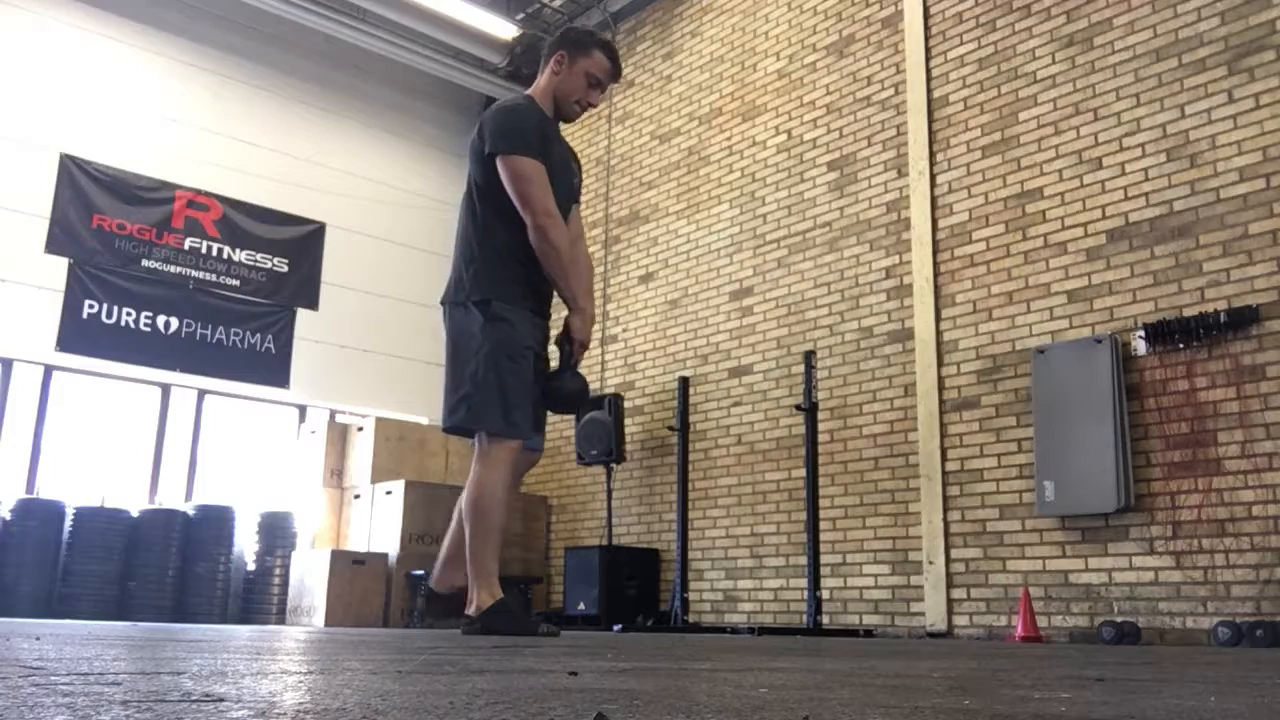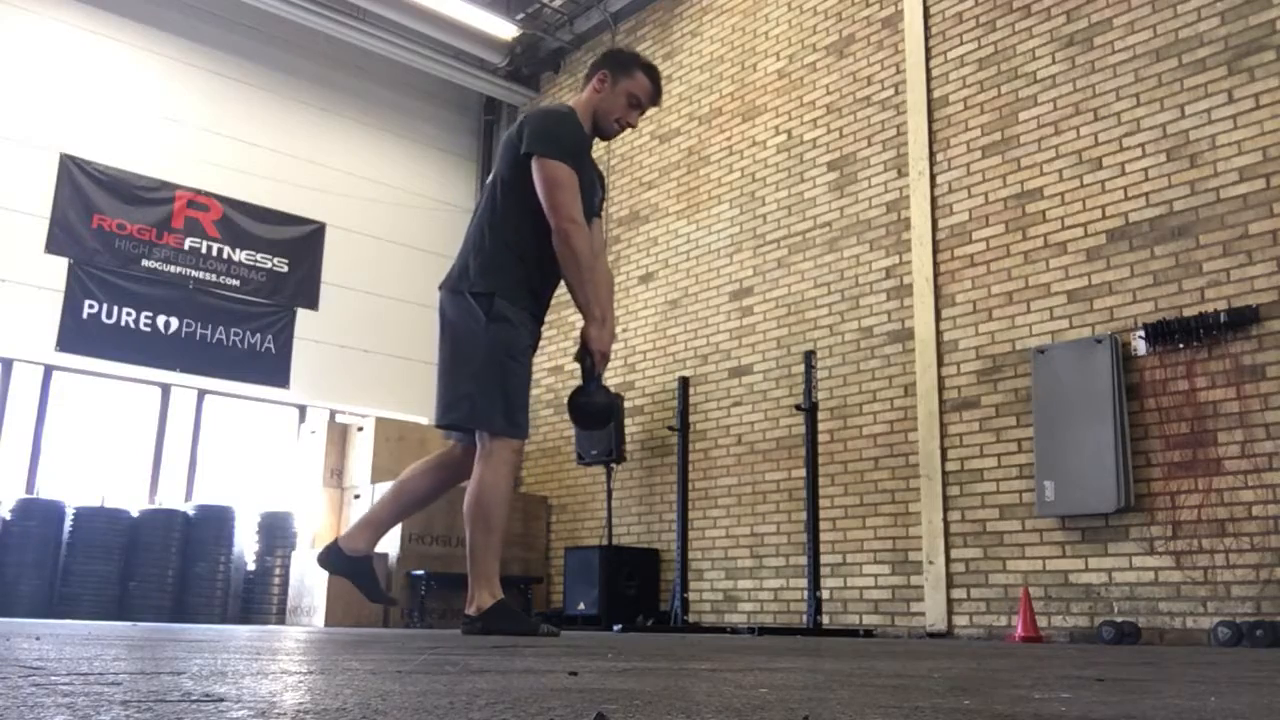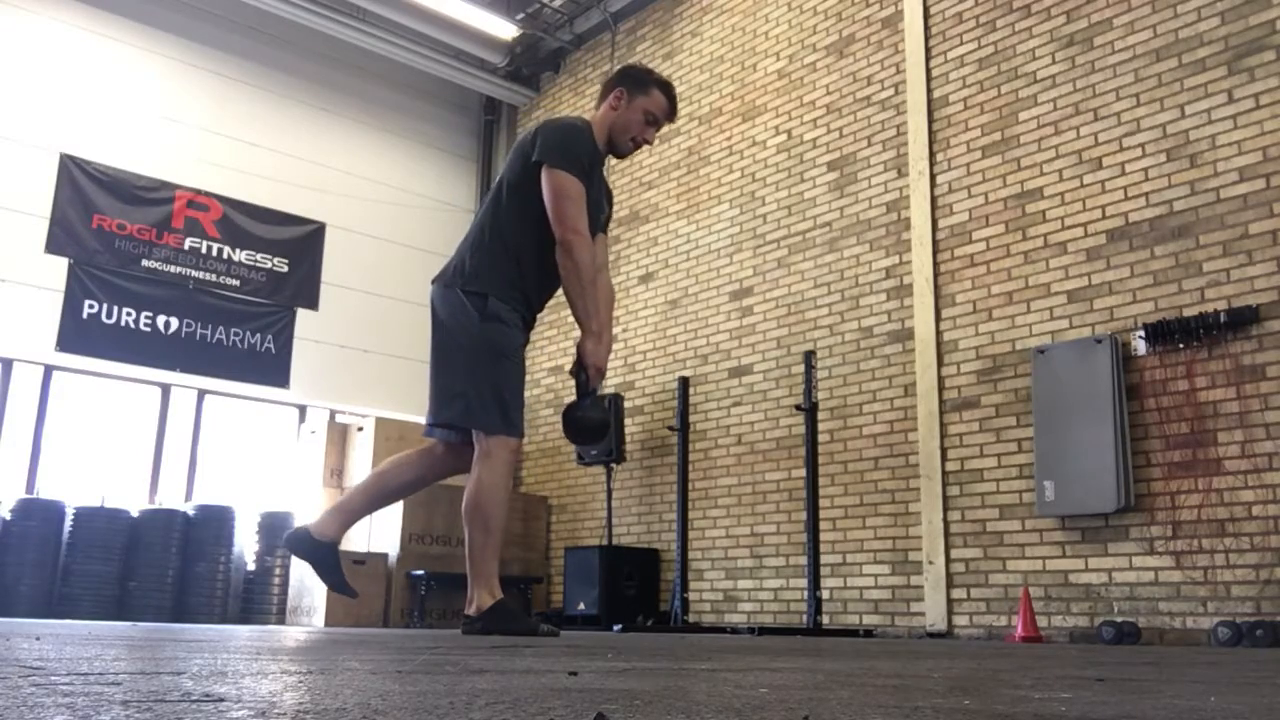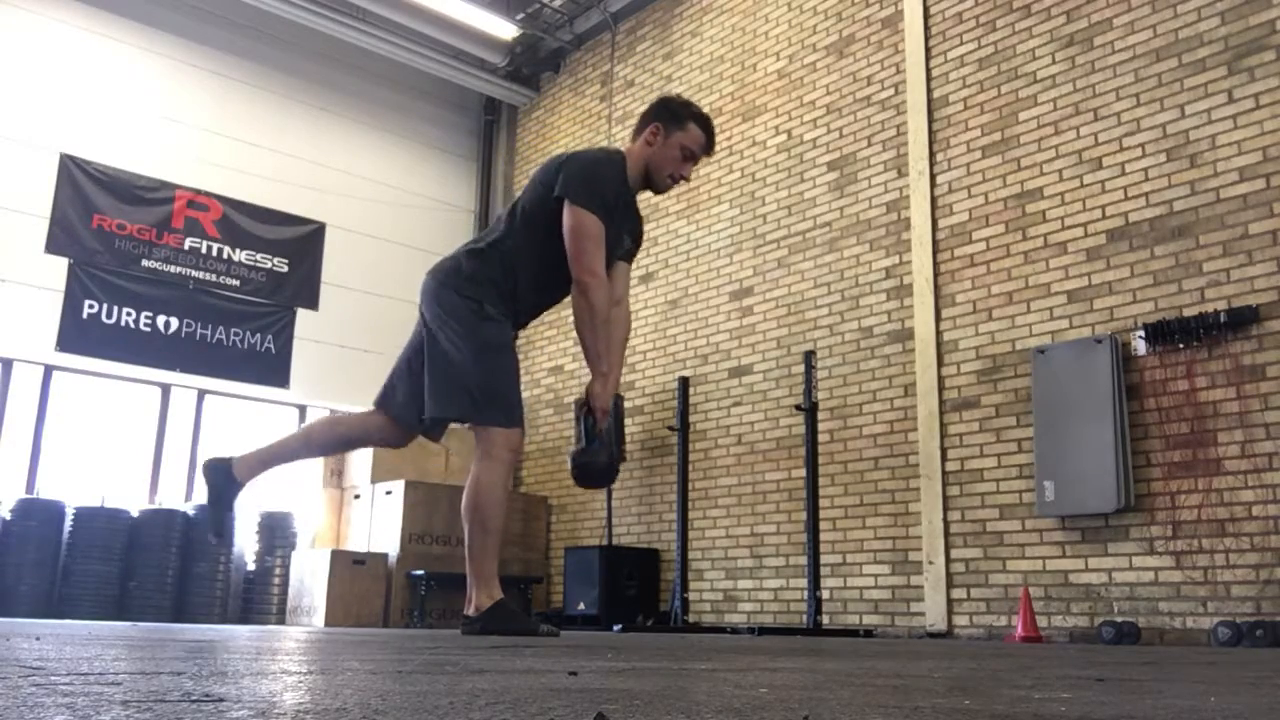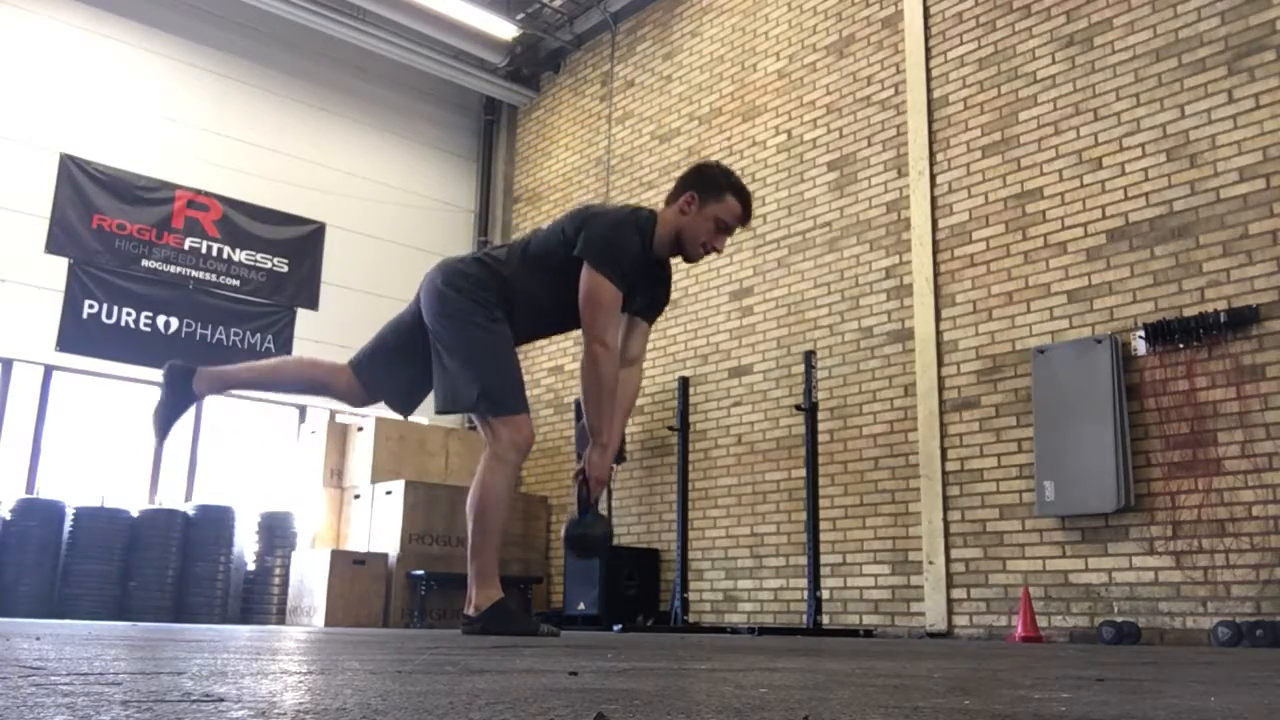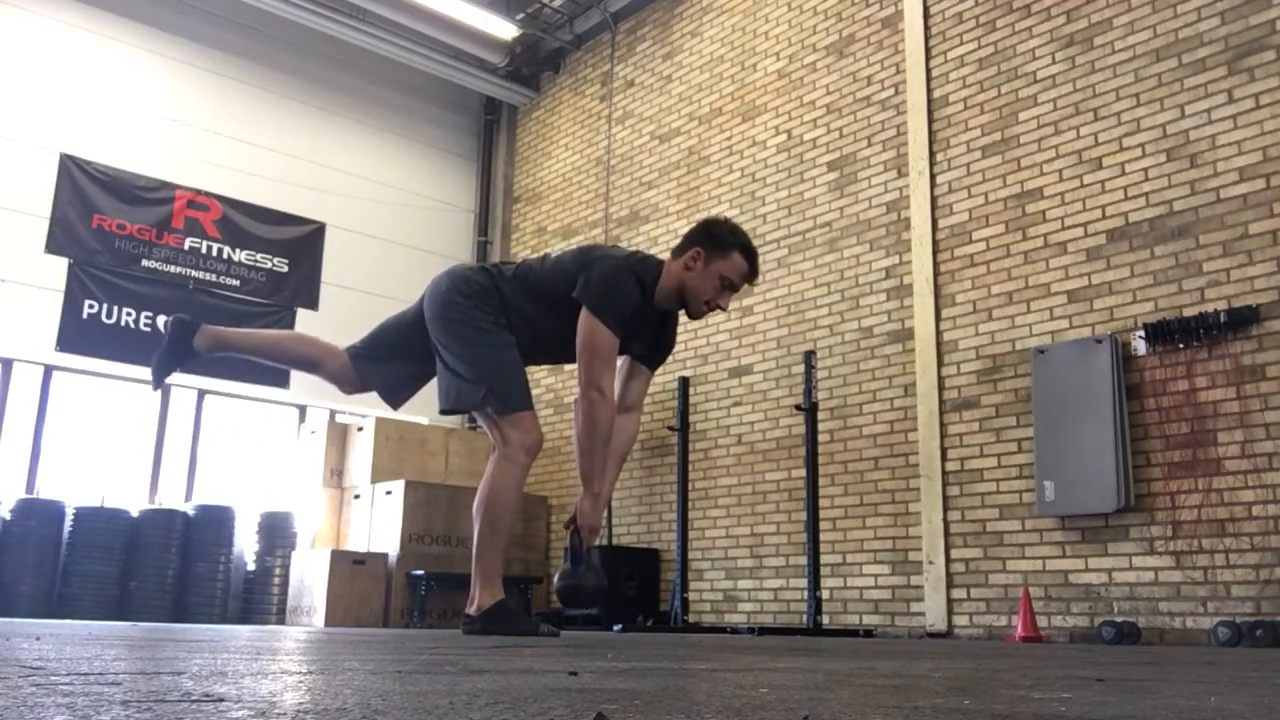
dt=0.7s
person 1, frame 1
left shoulder: (559, 150)
right shoulder: (512, 120)
left elbow: (574, 240)
right elbow: (541, 224)
left wrist: (584, 313)
right wrist: (578, 311)
left hip: (519, 311)
right hip: (493, 305)
left knee: (516, 450)
right knee: (503, 446)
left ankle: (449, 583)
right ankle: (485, 602)
person 1, frame 2
left shoulder: (590, 172)
right shoulder: (551, 126)
left elbow: (595, 258)
right elbow: (565, 231)
left wrist: (606, 327)
right wrist: (592, 321)
left hip: (507, 309)
right hip: (490, 300)
left knee: (473, 448)
right knee: (501, 445)
left ankle: (353, 544)
right ankle: (485, 602)
person 1, frame 3
left shoulder: (599, 186)
right shoulder: (565, 137)
left elbow: (598, 272)
right elbow: (570, 242)
left wrist: (604, 344)
right wrist: (591, 336)
left hip: (491, 307)
right hip: (479, 297)
left knee: (457, 447)
right knee: (498, 444)
left ankle: (322, 531)
right ankle: (484, 603)
person 1, frame 4
left shoulder: (629, 221)
right shoulder: (592, 171)
left elbow: (616, 306)
right elbow: (586, 283)
left wrist: (610, 384)
right wrist: (598, 378)
left hip: (470, 305)
right hip: (469, 295)
left knee: (392, 426)
right knee: (501, 441)
left ankle: (237, 470)
right ankle: (484, 603)
person 1, frame 5
left shoulder: (656, 279)
right shoulder: (617, 233)
left elbow: (628, 365)
right elbow: (598, 348)
left wrist: (609, 448)
right wrist: (598, 448)
left hip: (456, 302)
right hip: (464, 294)
left knee: (352, 386)
right knee: (512, 437)
left ankle: (197, 379)
right ankle: (483, 603)
person 1, frame 6
left shoulder: (659, 325)
right shoulder: (618, 278)
left elbow: (626, 412)
right elbow: (594, 394)
left wrist: (603, 497)
right wrist: (589, 495)
left hip: (455, 307)
right hip: (466, 300)
left knee: (344, 372)
right knee: (520, 439)
left ankle: (200, 337)
right ankle: (485, 603)
